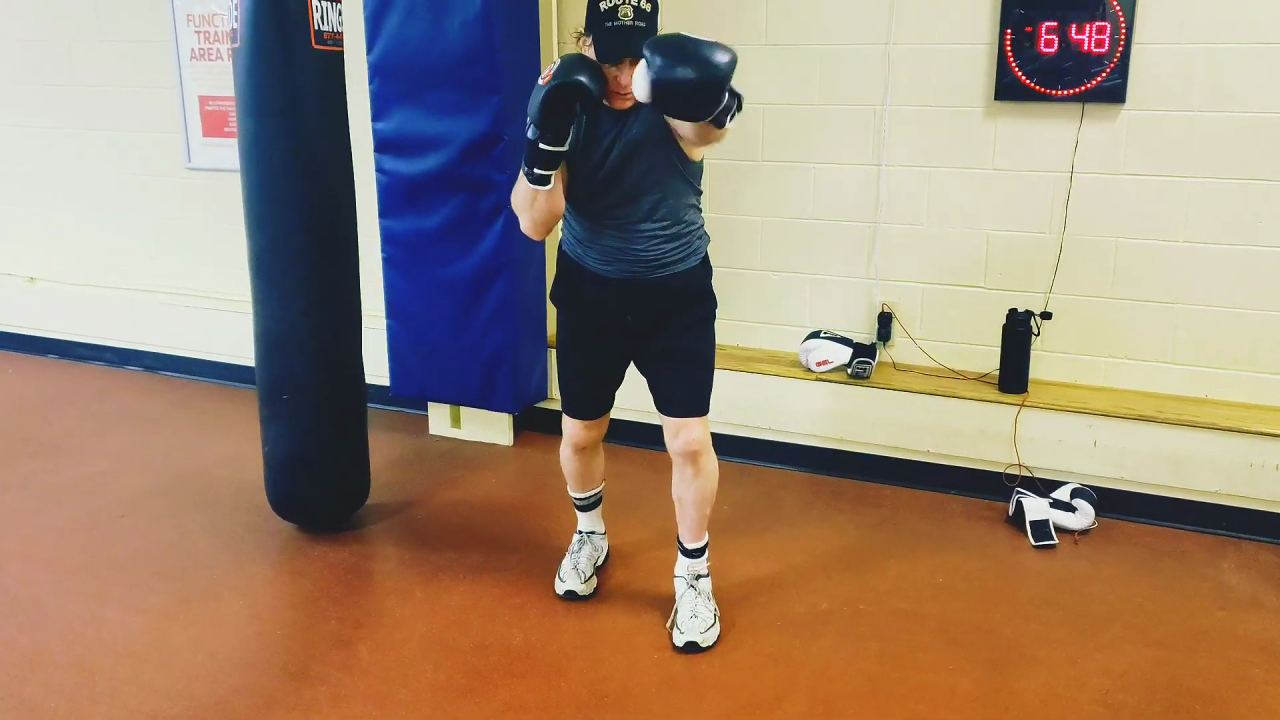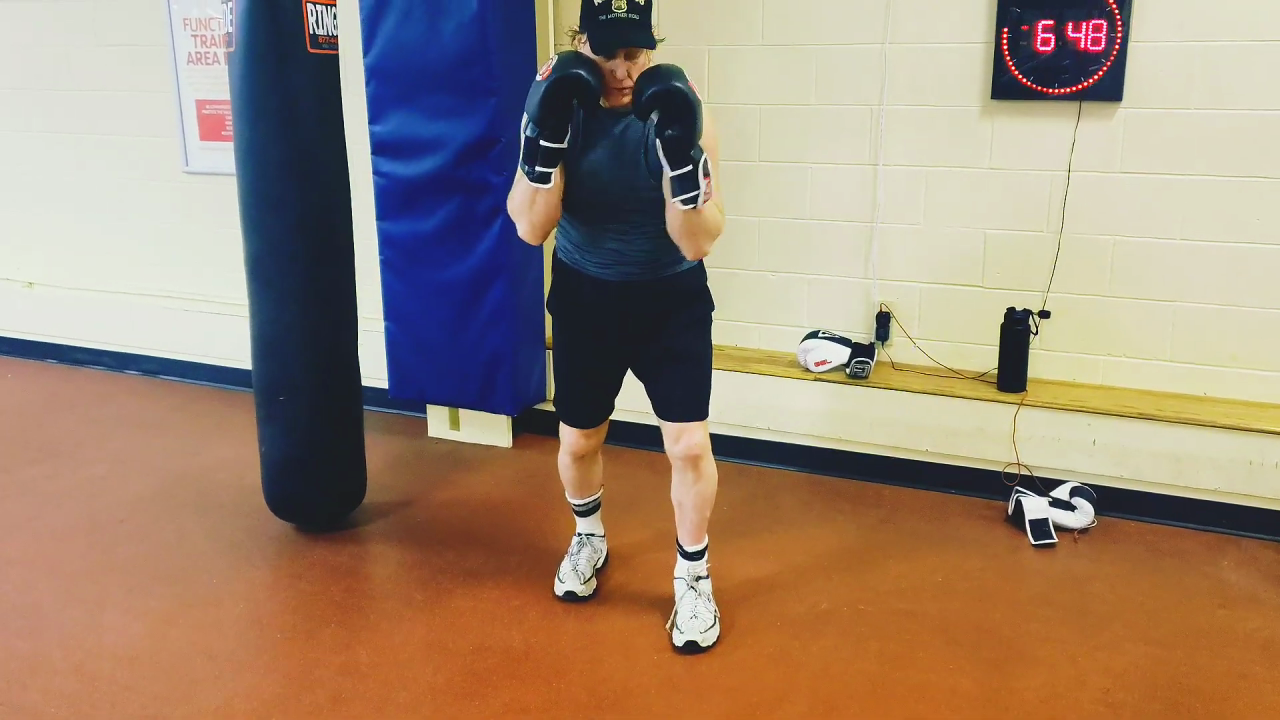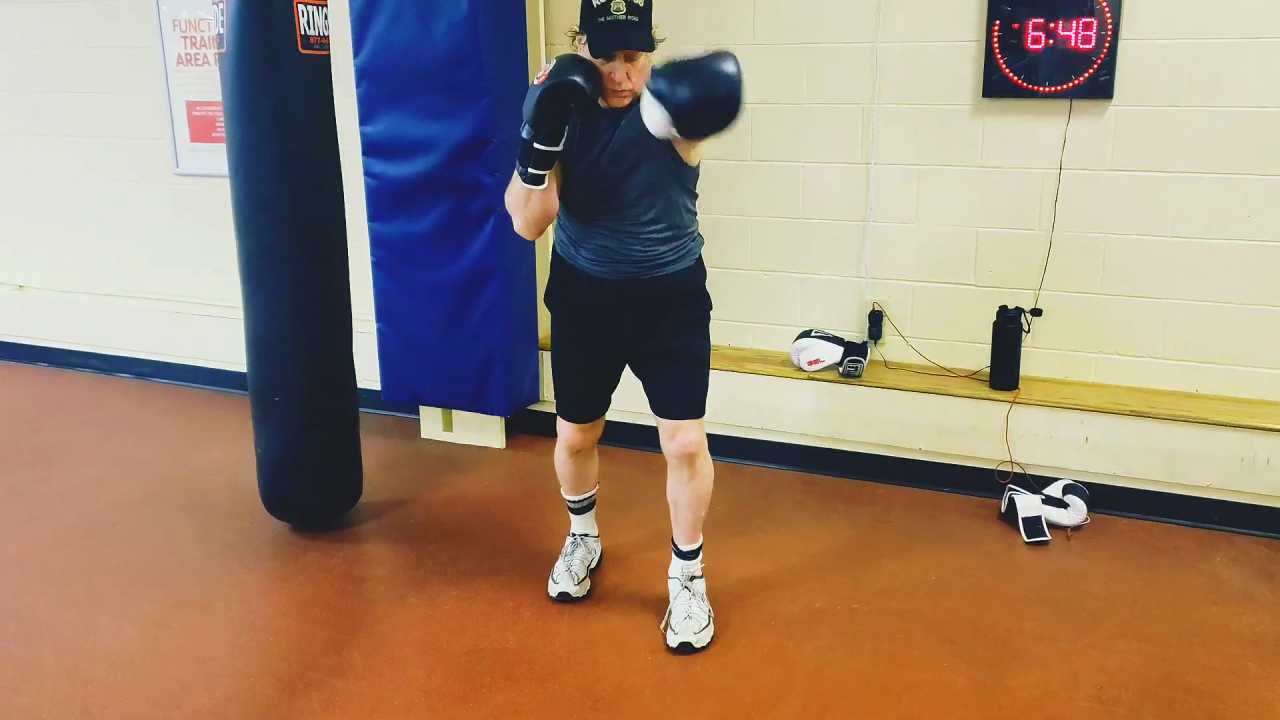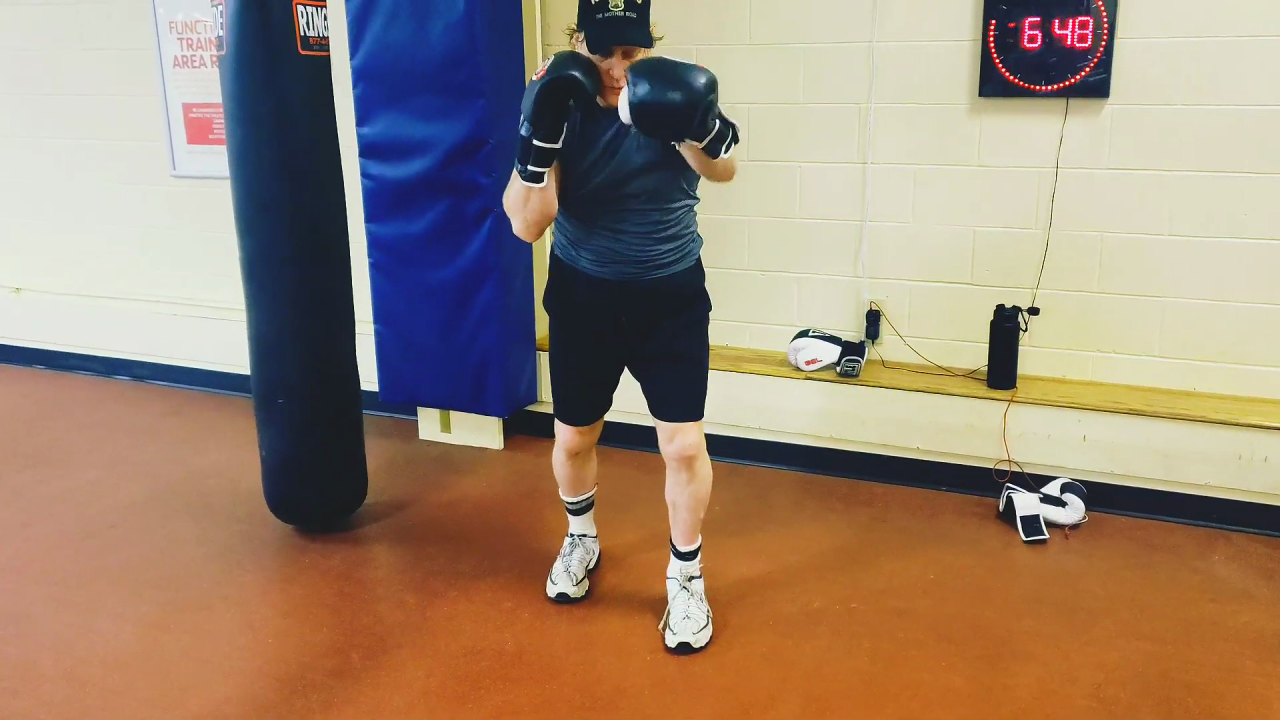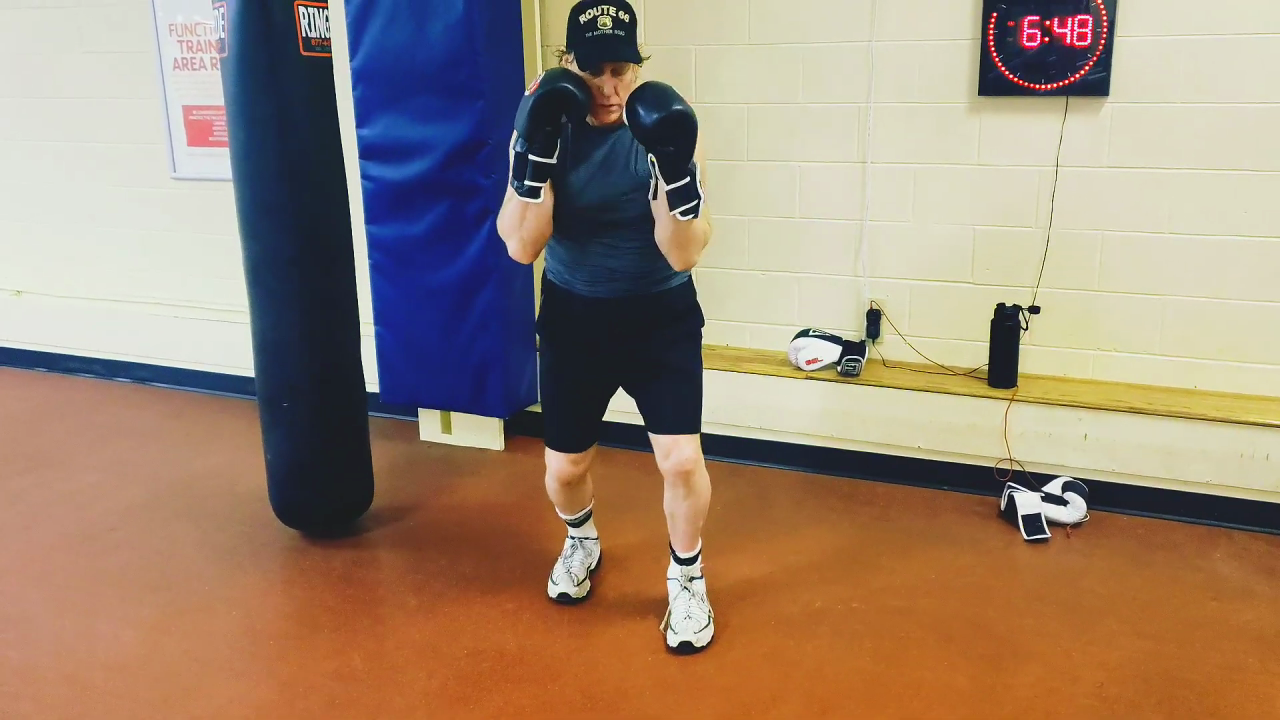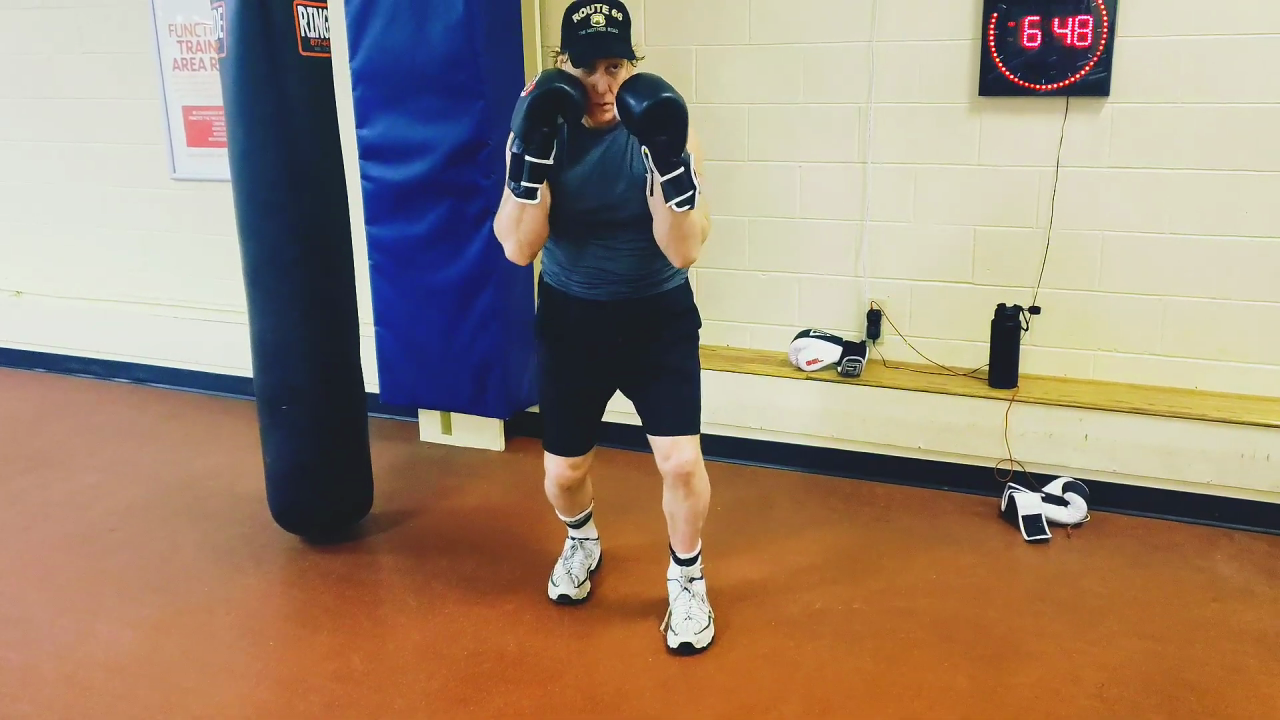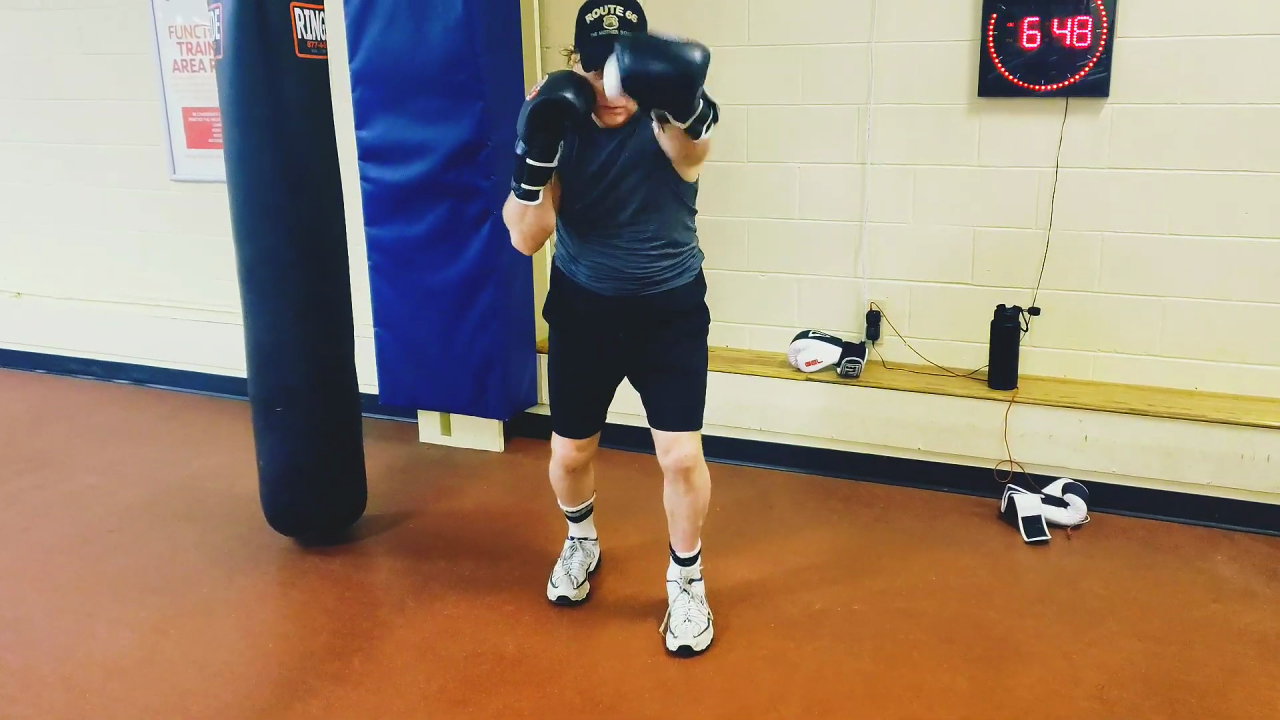
dt=0.4s
person 1, frame 1
left shoulder: (671, 103)
right shoulder: (568, 106)
left elbow: (708, 127)
right elbow: (534, 223)
left wrist: (709, 96)
right wrist: (545, 135)
left hip: (676, 294)
right hip: (590, 292)
left knee: (690, 441)
right knee: (580, 432)
left ankle: (693, 574)
right ankle: (590, 535)
person 1, frame 2
left shoulder: (679, 111)
right shoulder: (561, 109)
left elbow: (698, 244)
right elbow: (531, 228)
left wrist: (681, 152)
right wrist: (545, 134)
left hip: (672, 300)
right hip: (586, 299)
left knee: (690, 446)
right knee: (578, 442)
left ankle: (693, 578)
right ankle: (589, 538)
person 1, frame 3
left shoulder: (672, 101)
right shoulder: (560, 106)
left elbow: (703, 117)
right elbow: (528, 223)
left wrist: (695, 93)
right wrist: (541, 135)
left hip: (670, 296)
right hip: (584, 294)
left knee: (685, 443)
right knee: (574, 434)
left ankle: (687, 576)
right ankle: (582, 537)
person 1, frame 4
left shoulder: (663, 104)
right shoulder: (559, 105)
left elbow: (724, 167)
right elbow: (526, 225)
left wrist: (702, 127)
right wrist: (538, 134)
left hip: (669, 299)
right hip: (582, 297)
left knee: (684, 446)
right knee: (572, 438)
left ankle: (686, 576)
right ankle: (581, 538)
person 1, frame 5
left shoulder: (661, 130)
right shoulder: (546, 127)
left elbow: (684, 256)
right elbow: (521, 246)
left wrist: (678, 167)
right wrist: (535, 150)
left hip: (661, 318)
right hip: (575, 319)
left knee: (682, 463)
right knee: (565, 468)
left ankle: (686, 579)
right ankle: (581, 542)
person 1, frame 6
left shoulder: (659, 132)
right shoulder: (542, 132)
left elbow: (684, 251)
right elbow: (518, 248)
left wrist: (671, 160)
right wrist: (532, 152)
left hip: (658, 319)
right hip: (571, 323)
left knee: (682, 464)
right knee: (564, 471)
left ankle: (686, 580)
right ankle: (582, 543)
person 1, frame 7
left shoulder: (663, 119)
right shoulder: (560, 125)
left elbow: (691, 149)
right elbow: (525, 238)
left wrist: (682, 98)
right wrist: (534, 152)
left hip: (669, 312)
right hip: (583, 310)
left knee: (681, 457)
right knee: (569, 453)
left ankle: (686, 580)
right ankle: (581, 542)
